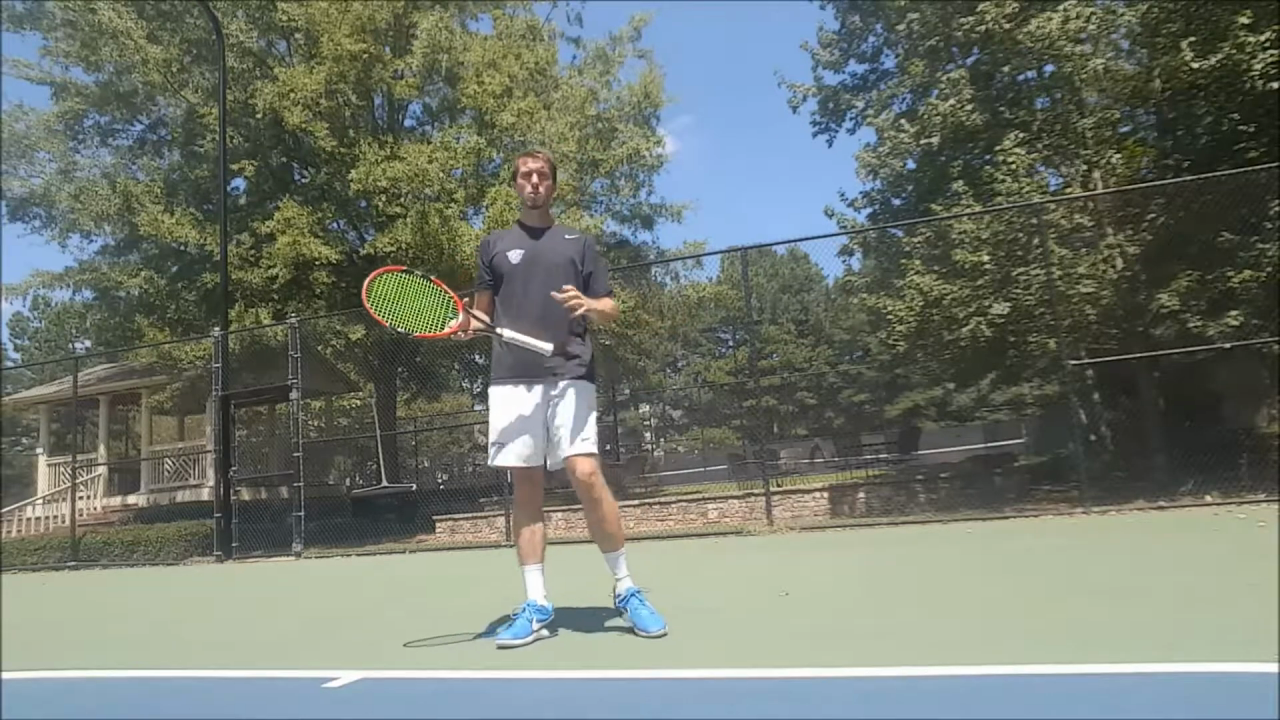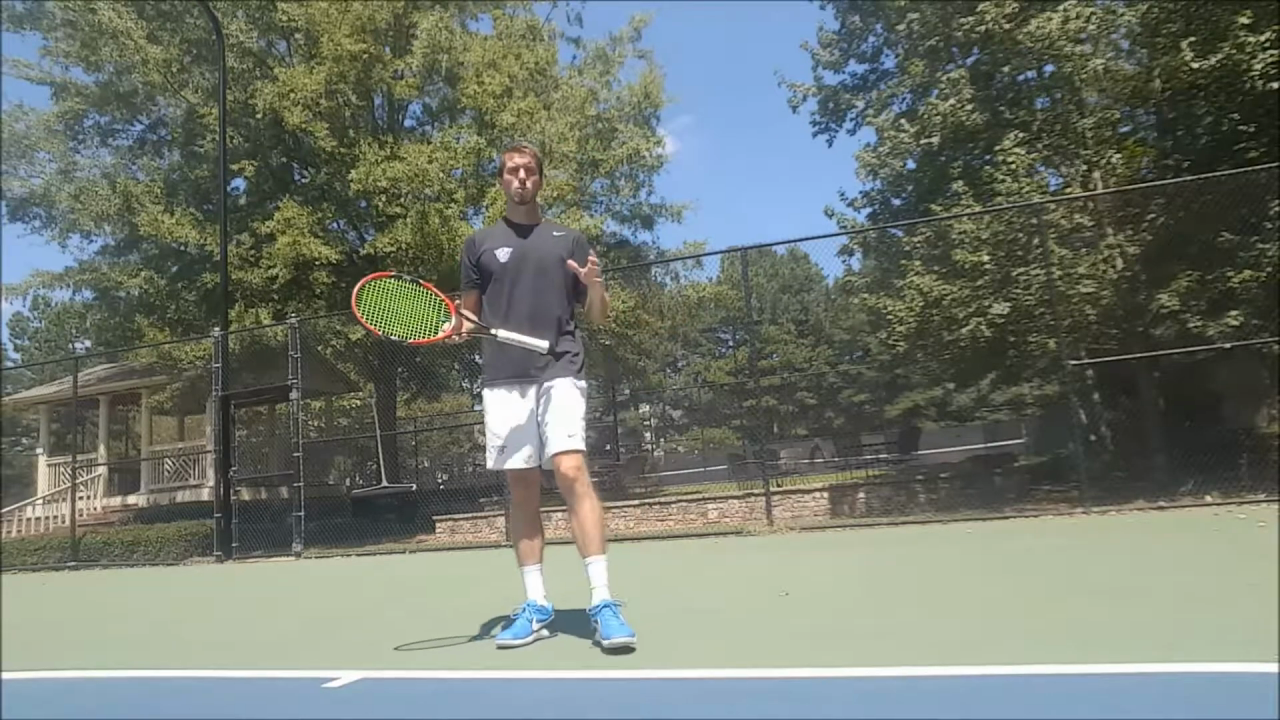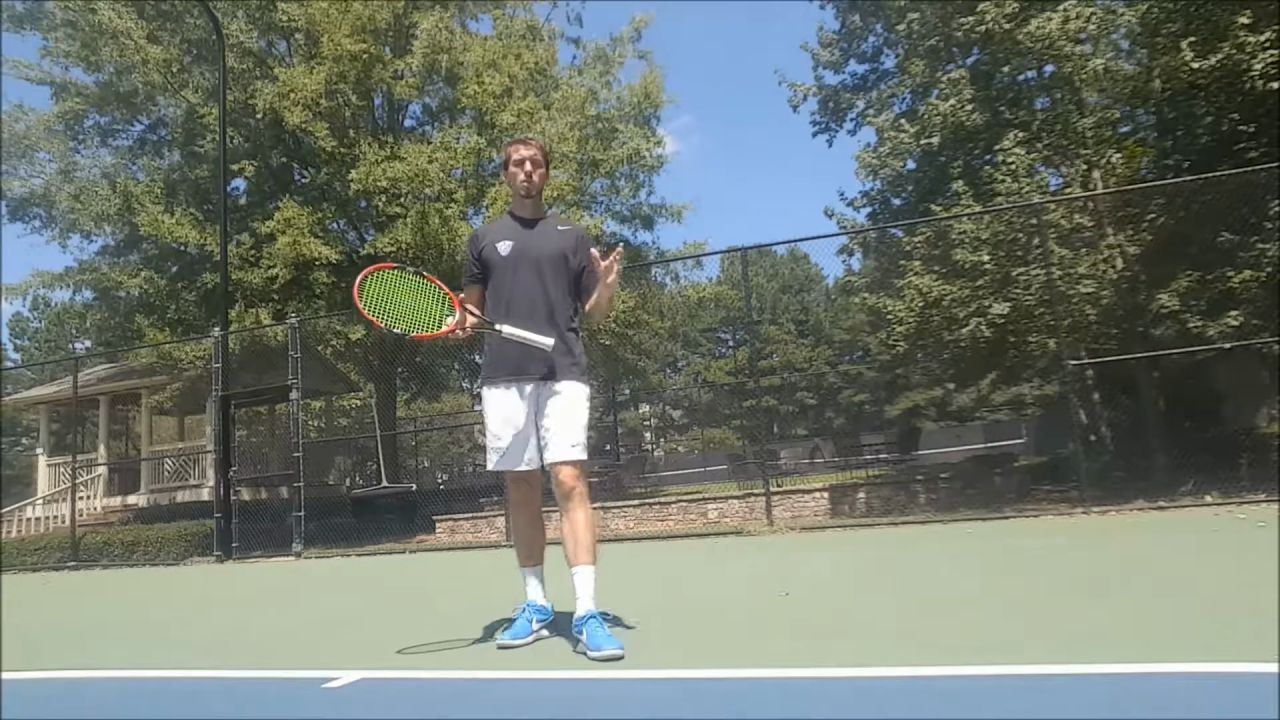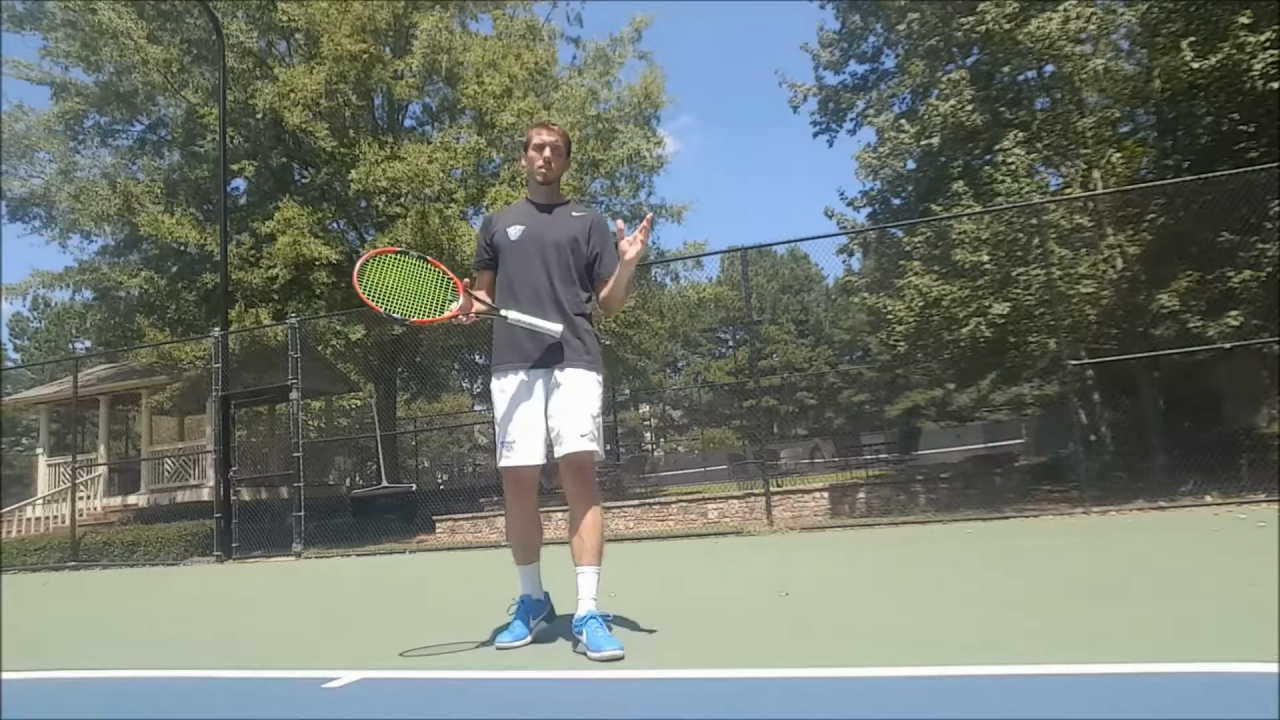
dt=0.3s
person 1, frame 1
left shoulder: (580, 243)
right shoulder: (494, 245)
left elbow: (610, 313)
right elbow: (482, 311)
left wrist: (590, 306)
right wrist: (469, 323)
left hip: (570, 376)
right hip: (511, 379)
left knee: (586, 475)
right knee: (525, 485)
left ankle: (626, 590)
right ankle: (536, 605)
person 1, frame 2
left shoulder: (569, 240)
right shoulder: (480, 243)
left elbow: (598, 316)
right elbow: (469, 311)
left wrist: (596, 287)
right wrist: (460, 326)
left hip: (561, 373)
right hip: (504, 380)
left knee: (572, 473)
right knee: (521, 487)
left ankle: (602, 601)
right ankle: (535, 606)
person 1, frame 3
left shoulder: (572, 236)
right shoulder: (484, 238)
left elbow: (593, 314)
right elbow: (473, 305)
left wrist: (607, 285)
right wrist: (463, 321)
left hip: (562, 374)
right hip: (504, 378)
left knee: (570, 482)
right knee: (522, 488)
left ankle: (587, 613)
right ankle: (535, 607)
person 1, frame 4
left shoulder: (589, 222)
right shoulder: (497, 224)
left elbow: (609, 303)
right elbow: (484, 292)
left wrist: (627, 265)
right wrist: (468, 306)
left hip: (574, 362)
right hip: (513, 366)
left knee: (579, 475)
right knee: (518, 483)
left ankle: (587, 614)
right ankle: (532, 600)
